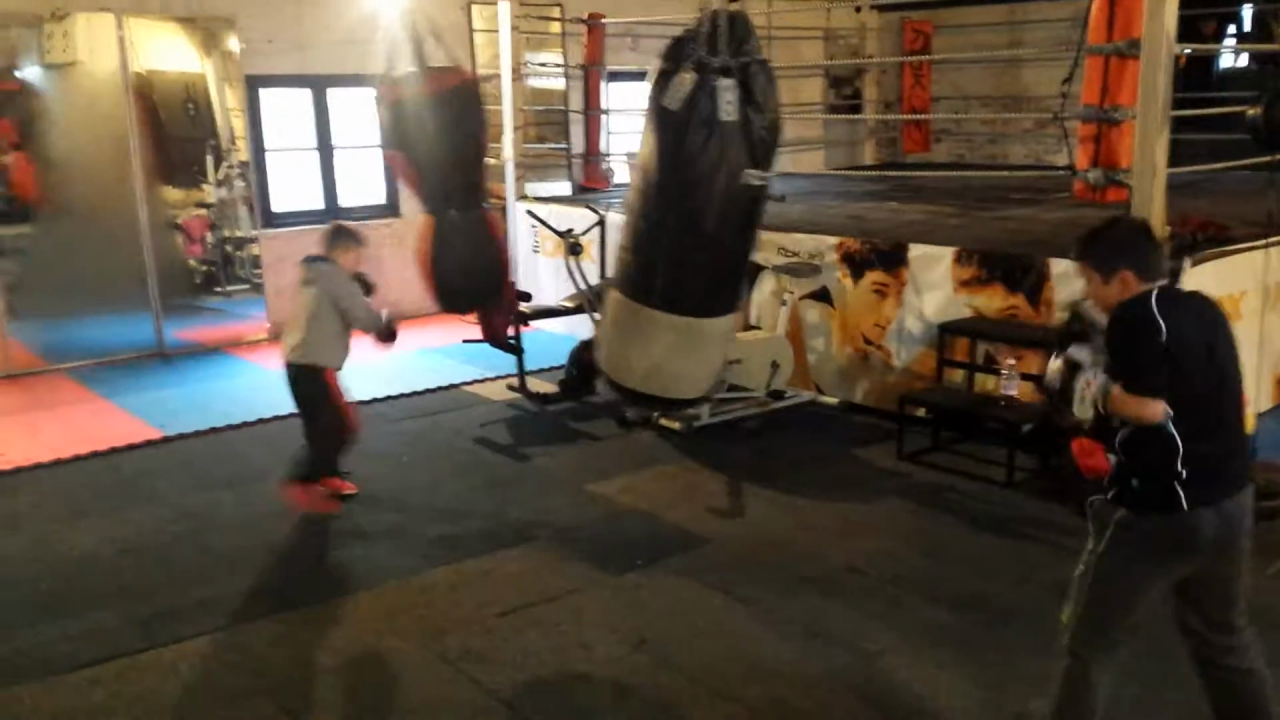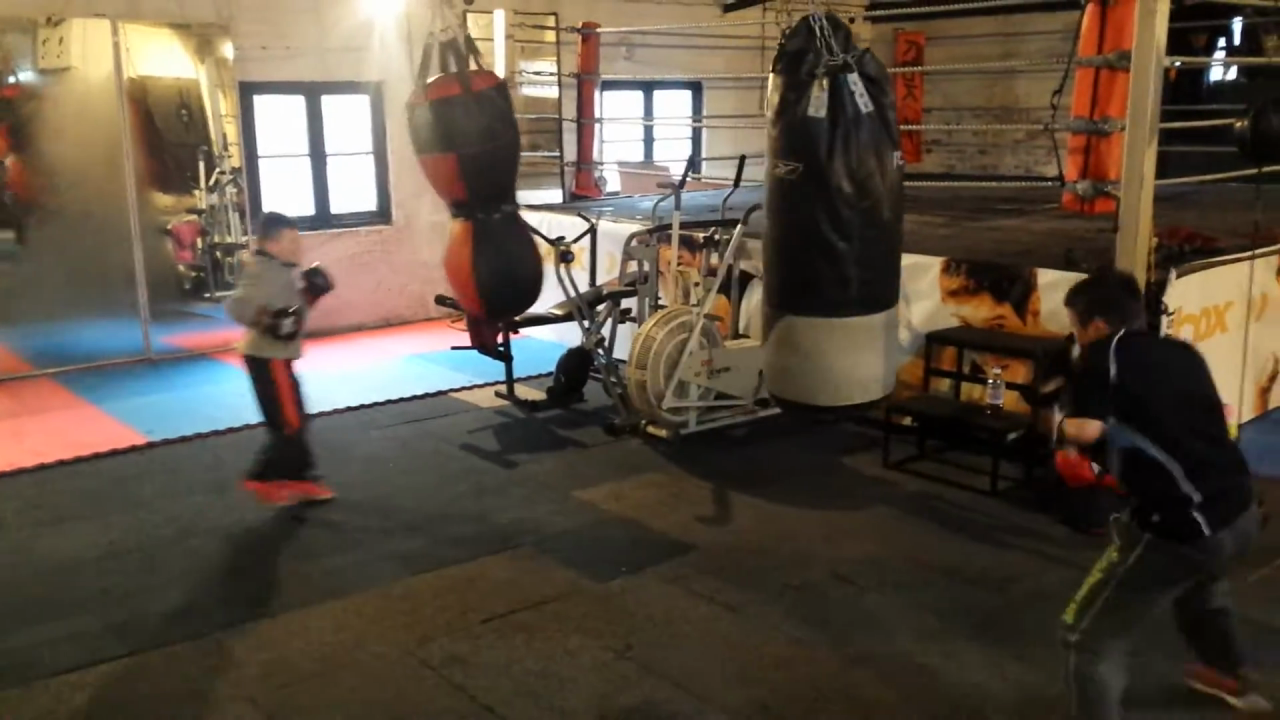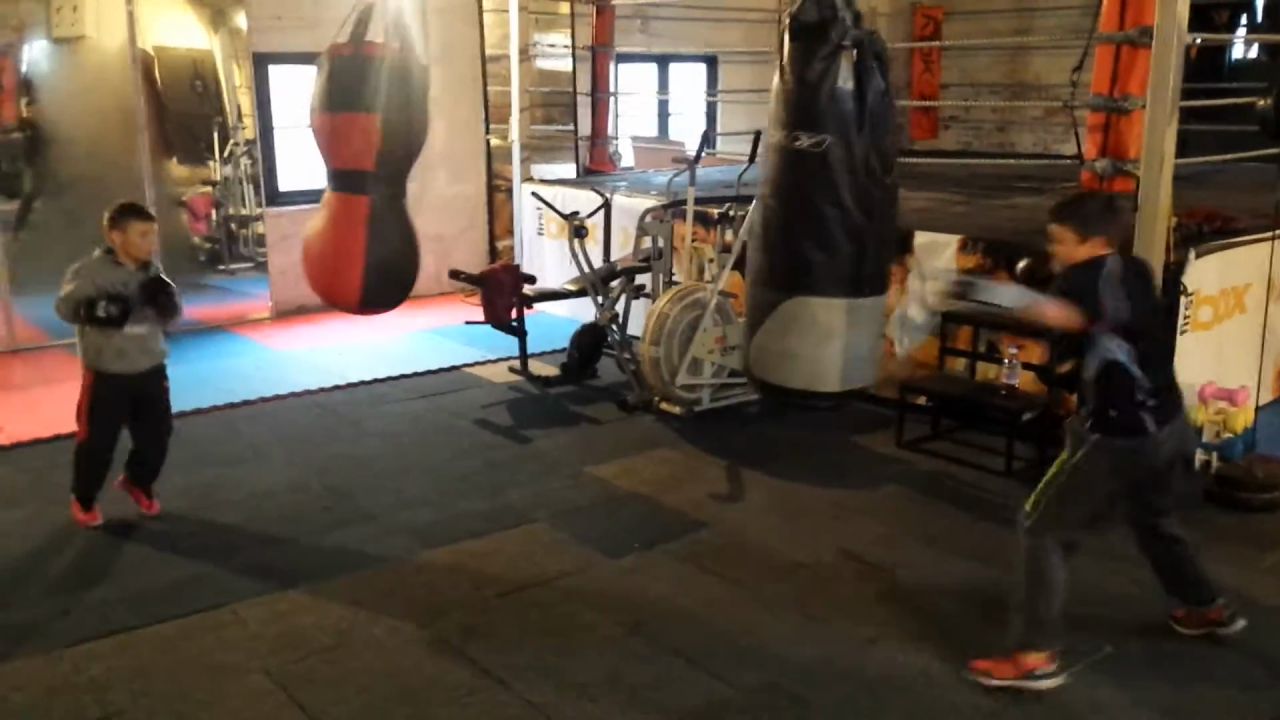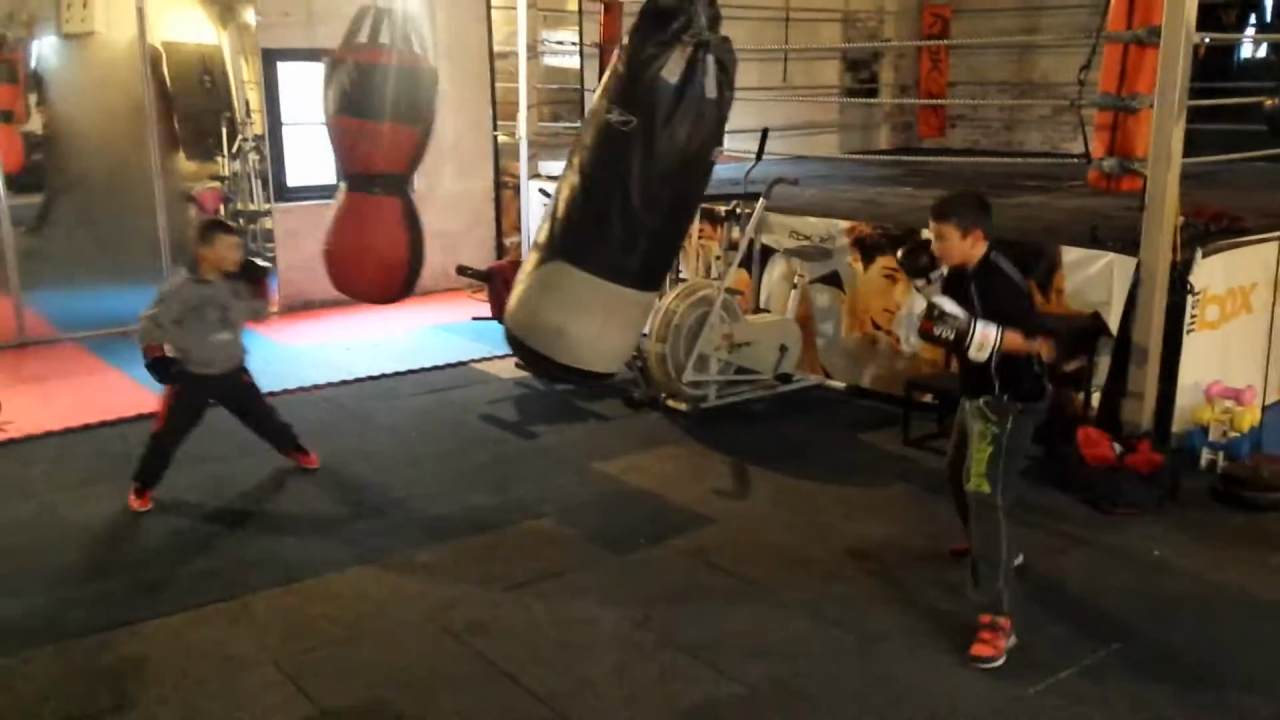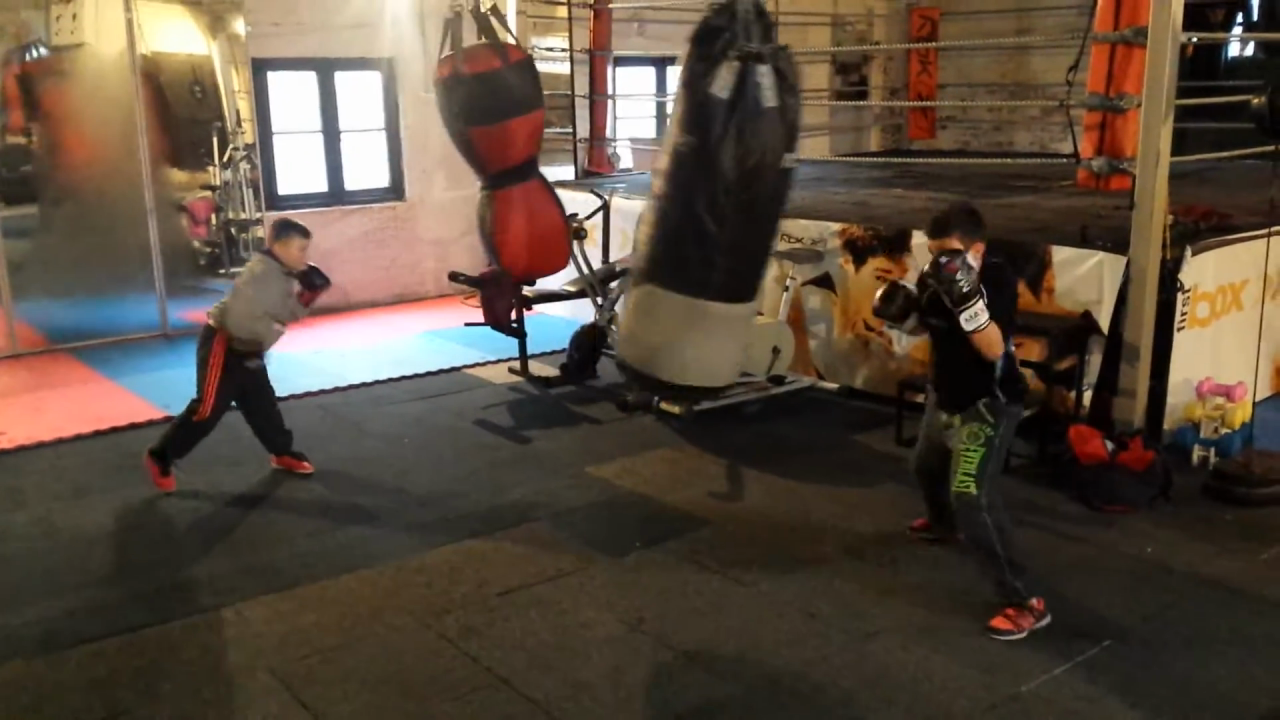
dt=0.7s
person 1, frame 1
left shoulder: (1136, 317)
right shoulder: (1203, 310)
left elbow: (1148, 408)
left wrist: (1089, 388)
left hip: (1158, 511)
right hip: (1230, 503)
left knee: (1089, 643)
right knee: (1223, 634)
person 1, frame 2
left shoulder: (1099, 360)
right shoulder: (1178, 351)
left elbow: (1084, 429)
left wrist: (1064, 421)
left hip: (1173, 526)
right hip: (1236, 514)
left knee: (1091, 638)
right knee: (1195, 585)
right ankle: (1229, 674)
person 1, frame 3
left shoulder: (1095, 274)
right shoulder: (1133, 273)
left elbow: (1063, 314)
left wrist: (996, 292)
left hip: (1116, 432)
right hip: (1164, 427)
left knee: (1043, 529)
right knee: (1152, 518)
left ankle: (1035, 656)
right ankle: (1208, 609)
person 1, frame 4
left shoulder: (1001, 280)
right shoulder: (963, 270)
left elbow: (1036, 344)
right elbow: (951, 313)
left wrist: (968, 332)
left hip: (1009, 403)
right hip: (978, 396)
left knee: (985, 497)
right knee: (960, 475)
left ankle: (997, 620)
right ankle: (995, 552)
person 1, frame 5
left shoulder: (997, 281)
right shoulder: (936, 276)
left elbow: (993, 348)
right elbow: (919, 322)
left wrist: (967, 297)
right wrist: (900, 305)
left hip: (987, 406)
right hip: (945, 400)
left knee: (970, 498)
right knee: (927, 468)
left ankle: (1024, 601)
right ankle: (943, 523)
person 2, frame 1
left shoulder: (314, 276)
right shoulder: (337, 281)
right elbow: (361, 317)
left wrist: (356, 290)
right wrist: (383, 327)
left hip: (297, 360)
right hip: (315, 365)
left knee: (323, 420)
right knee: (339, 426)
left ankle: (324, 475)
right ankle: (304, 482)
person 2, frame 2
left shoulder: (282, 272)
right shoulder: (263, 273)
left elbow: (291, 306)
right elbow: (236, 307)
left wrist: (310, 293)
right wrist: (266, 319)
left hip: (277, 357)
right hip: (268, 359)
left knee: (293, 420)
right knee: (289, 422)
left ankle: (299, 478)
right ankle: (265, 479)
person 2, frame 3
left shoulder: (152, 272)
right shoulder: (90, 270)
left elbow: (164, 320)
right elbow: (65, 306)
left wrist: (166, 306)
right wrist: (88, 310)
left hip: (150, 371)
right hip: (105, 372)
left knee: (157, 433)
right knee: (96, 440)
left ankle: (138, 482)
right ankle: (84, 498)
person 2, frame 4
left shoulder: (235, 282)
right shoulder: (183, 287)
left elbow: (256, 313)
right elbow: (150, 324)
left wrist: (257, 288)
right wrist: (154, 353)
left hip: (230, 368)
right hip: (191, 373)
left knee: (259, 413)
right knee: (169, 430)
left ankle: (292, 448)
right ankle: (142, 485)
person 2, frame 5
left shoulder: (284, 276)
right shoulder: (263, 272)
left elbow: (290, 315)
right elbow: (241, 311)
left wrist: (309, 293)
right wrist: (246, 347)
left hip: (250, 349)
right hip: (224, 343)
left knee: (264, 405)
right knee: (208, 409)
left ankle: (282, 453)
right ankle: (160, 457)
